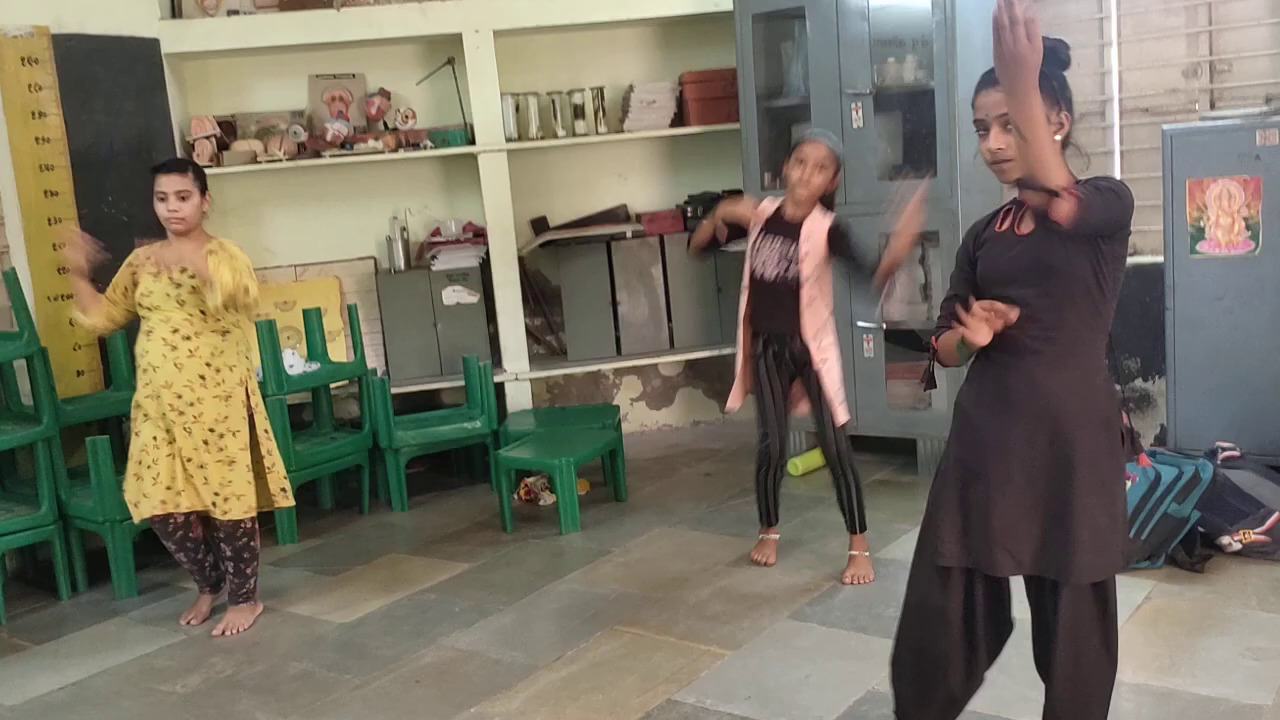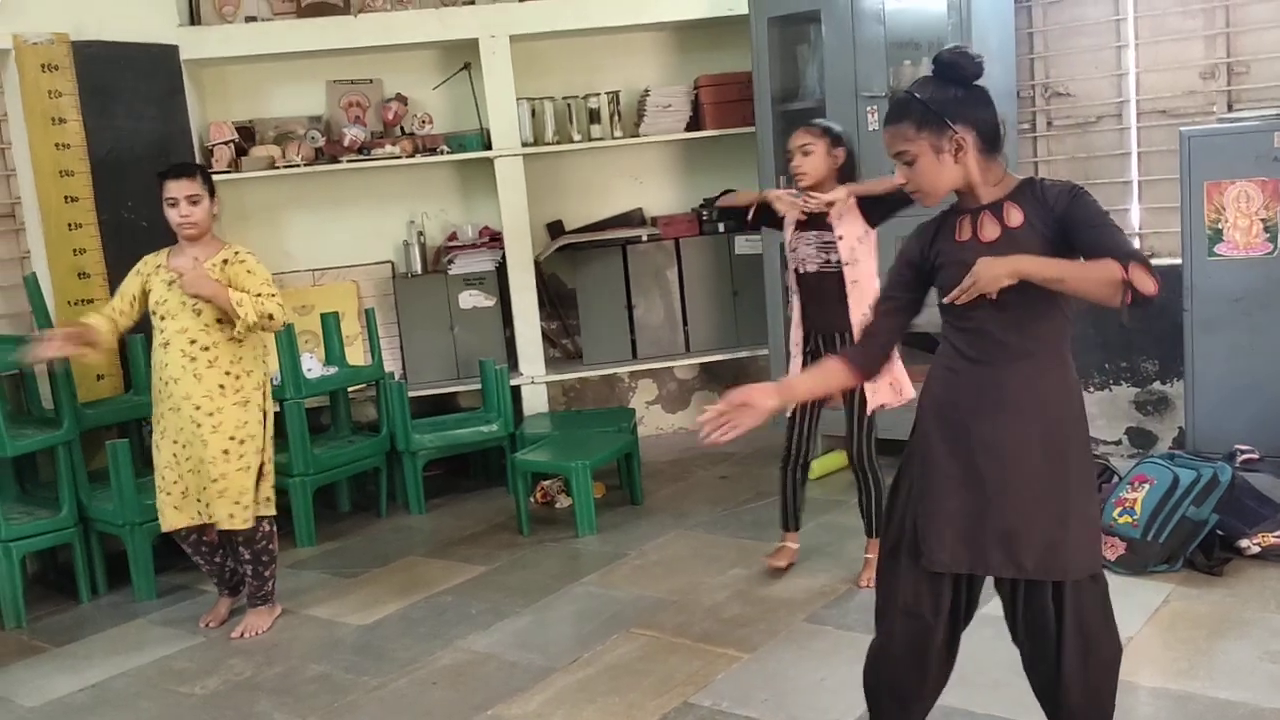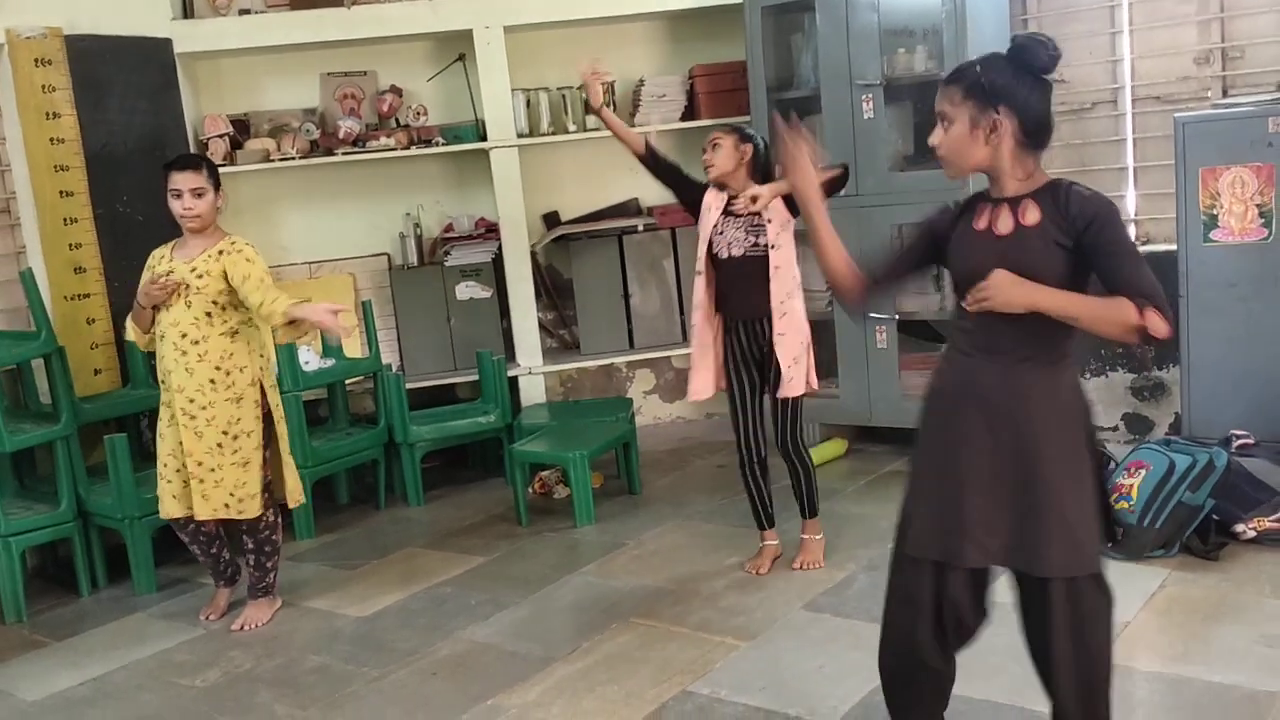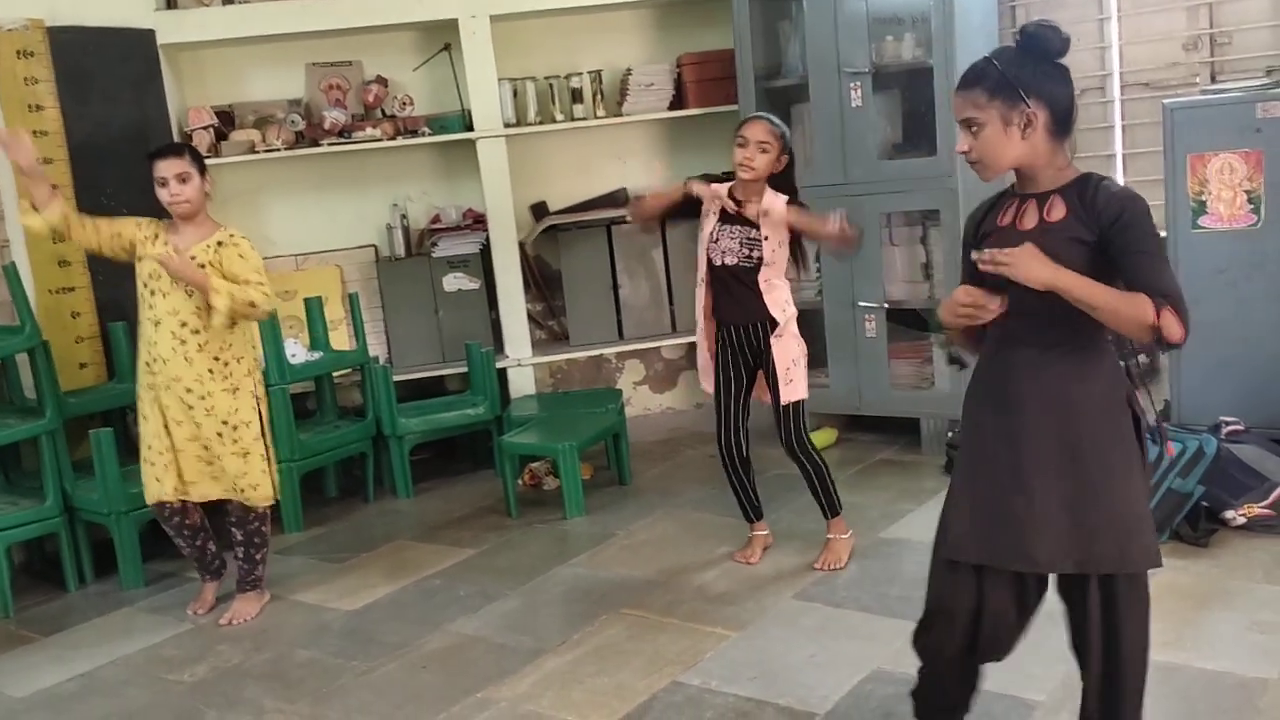
dt=0.7s
person 1, frame 1
left shoulder: (1103, 200)
right shoulder: (982, 232)
left elbow: (1066, 211)
right elbow: (943, 347)
left wrist: (1029, 76)
right wrist: (963, 331)
left hip: (1073, 436)
right hip: (983, 433)
left knee: (1074, 629)
right knee: (938, 618)
person 1, frame 2
left shoulder: (1057, 204)
right shoulder: (928, 243)
left elbow: (1138, 281)
right elbow: (866, 354)
left wrist: (1019, 264)
right wrist: (772, 395)
left hip: (1041, 438)
right hip: (950, 440)
left knee: (1068, 619)
right knee: (914, 616)
person 1, frame 3
left shoulder: (1081, 211)
right shoulder: (956, 221)
left elbow: (1153, 319)
right elbow: (858, 288)
left wrist: (1035, 295)
right wrist: (811, 205)
left hip: (1044, 438)
right hip: (956, 436)
left knee: (1067, 613)
right knee: (919, 611)
person 1, frame 4
left shoulder: (1111, 207)
right shoulder: (987, 219)
left elbow: (1168, 325)
left wrist: (1054, 275)
right wrist: (955, 316)
left hip: (1087, 438)
right hip: (998, 433)
left knee: (1107, 616)
right knee: (960, 603)
person 2, frame 1
left shoulder: (223, 255)
right shoulder: (141, 260)
left elbow: (243, 299)
right elbow: (98, 318)
left wrist: (193, 265)
right wrist: (80, 274)
left hip: (216, 400)
right hip: (158, 404)
left knee: (228, 497)
right knee: (163, 505)
left ankle: (245, 597)
right ankle: (209, 585)
person 2, frame 2
left shoulder: (238, 261)
right shoulder: (151, 267)
left elbow: (274, 314)
right elbow: (111, 319)
left wrist: (214, 292)
right wrist: (73, 335)
left hip: (233, 405)
right hip: (175, 408)
left knee: (243, 503)
right knee: (184, 510)
left ankle: (264, 600)
right ankle: (230, 589)
person 2, frame 3
left shoulder: (233, 254)
right shoulder: (158, 259)
left elbow: (266, 299)
right elbow: (143, 336)
left wrist: (310, 313)
right wrist: (142, 303)
left hip: (232, 398)
right hip: (178, 403)
left knee: (248, 493)
right knee: (182, 503)
left ankle: (264, 592)
right ankle: (225, 579)
person 2, frame 4
left shoulder: (231, 244)
right shoulder: (143, 236)
left elbow: (257, 301)
right elbow: (71, 225)
left wrist: (195, 276)
left hip: (223, 389)
right hip: (162, 391)
left knee: (239, 484)
right knee: (170, 492)
left ankle: (253, 586)
right ankle: (212, 574)
person 3, frame 1
left shoulder: (828, 229)
right shoulder: (760, 213)
left elbow: (872, 276)
right elbow: (697, 244)
left wrist: (904, 236)
right wrist: (721, 216)
left hip: (813, 347)
right hip: (767, 346)
left knee: (836, 449)
right knee: (770, 447)
left ankle: (860, 547)
right ankle: (769, 530)
person 3, frame 2
left shoulder: (859, 207)
right shoulder: (790, 212)
left elbow: (909, 187)
right elbow: (725, 205)
left wrist: (846, 192)
right wrist: (767, 195)
left hip: (857, 341)
right hip: (810, 344)
left knee: (860, 451)
right knee: (795, 448)
left ankle: (875, 551)
right ankle: (789, 539)
person 3, frame 3
left shoulder: (780, 200)
right shoulder: (707, 202)
left elbow: (837, 173)
right elbow: (650, 156)
left wrist: (776, 190)
right wrist: (602, 108)
left hip: (780, 332)
right hip: (735, 338)
left knee: (788, 440)
right knee: (748, 445)
left ankle: (812, 532)
right ankle: (768, 539)
person 3, frame 4
left shoulder: (783, 207)
right shoulder: (708, 200)
left elbow: (845, 236)
right elbow: (641, 211)
left wrist: (784, 215)
right wrist: (688, 189)
left hip: (774, 332)
right hip: (727, 338)
left knee: (794, 438)
right knee: (729, 441)
left ankle: (839, 528)
right ankle: (758, 530)
